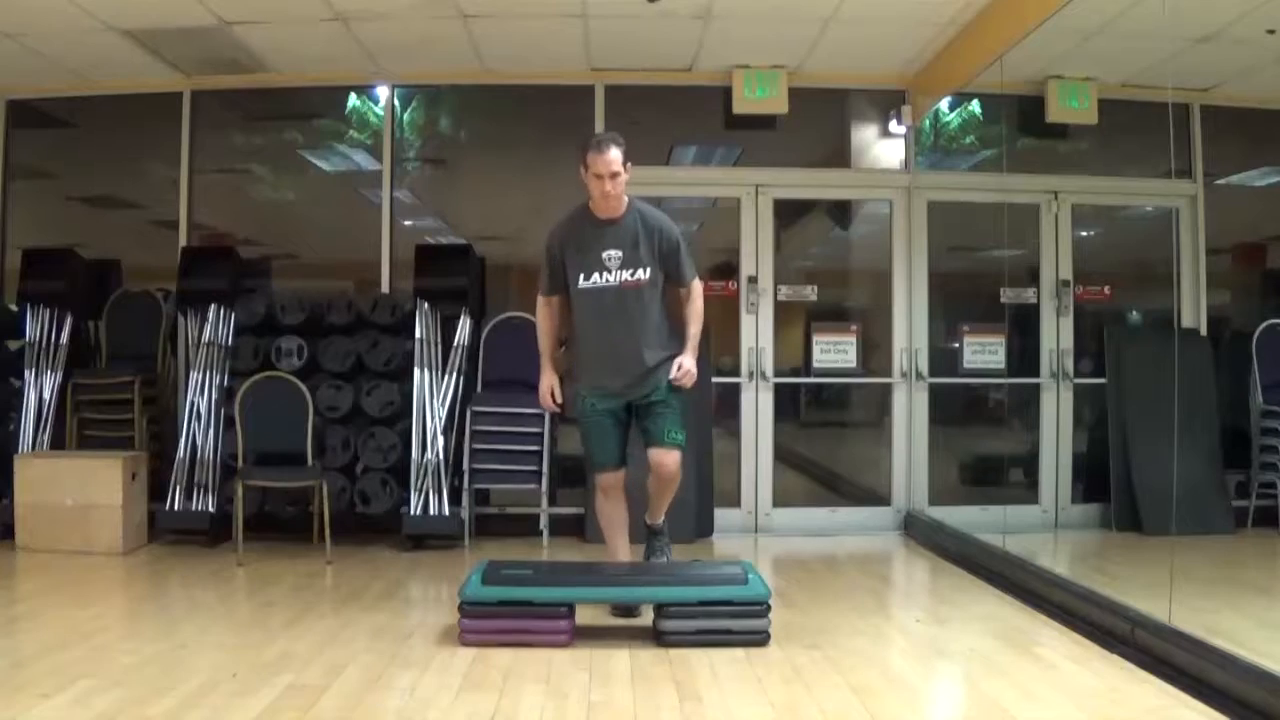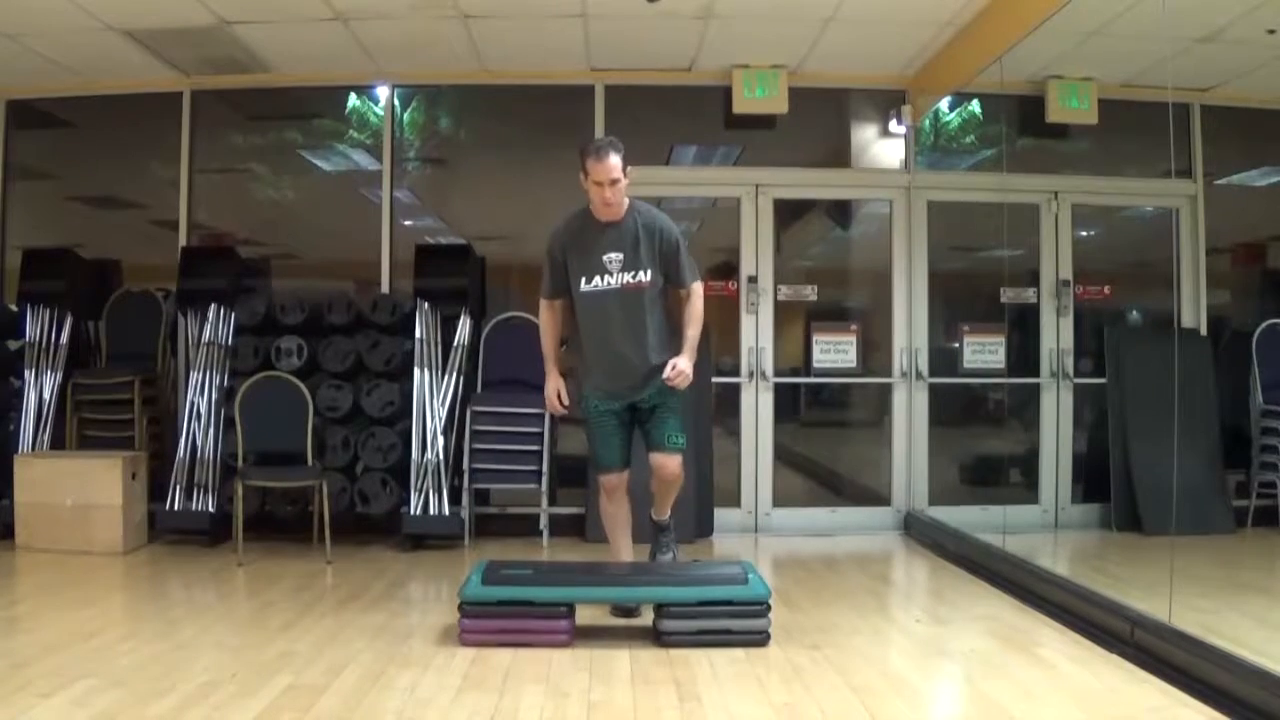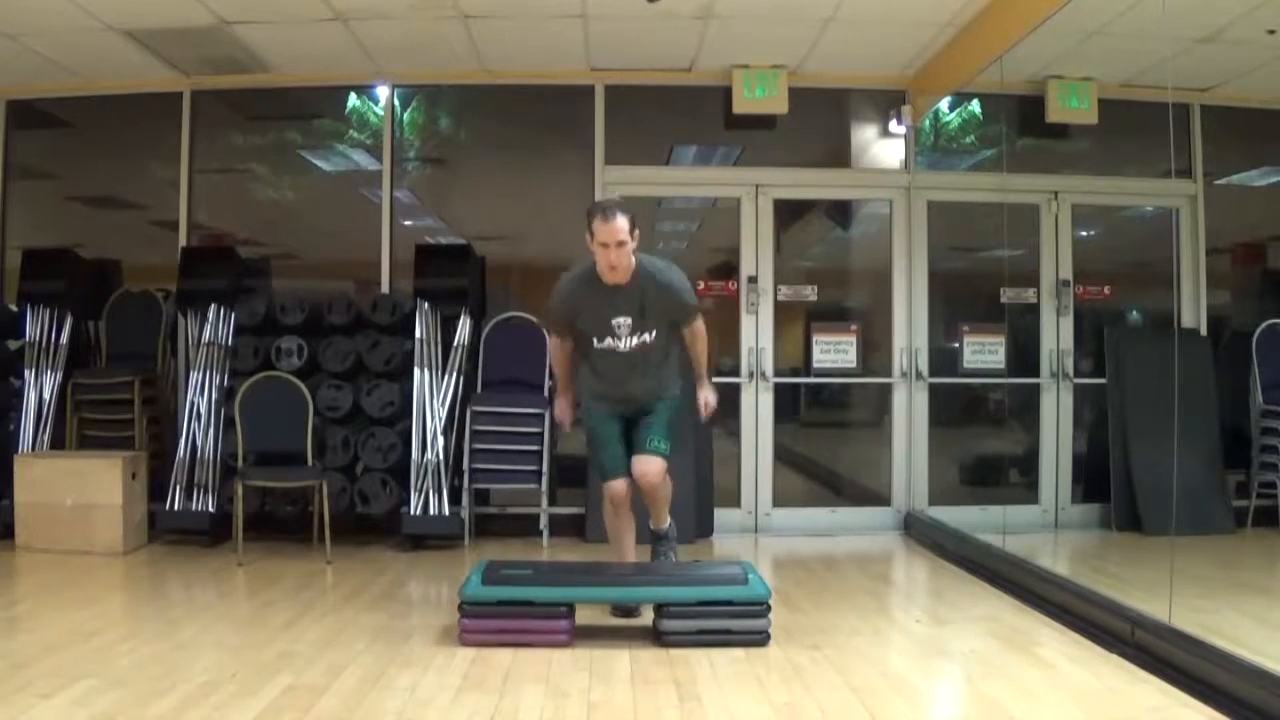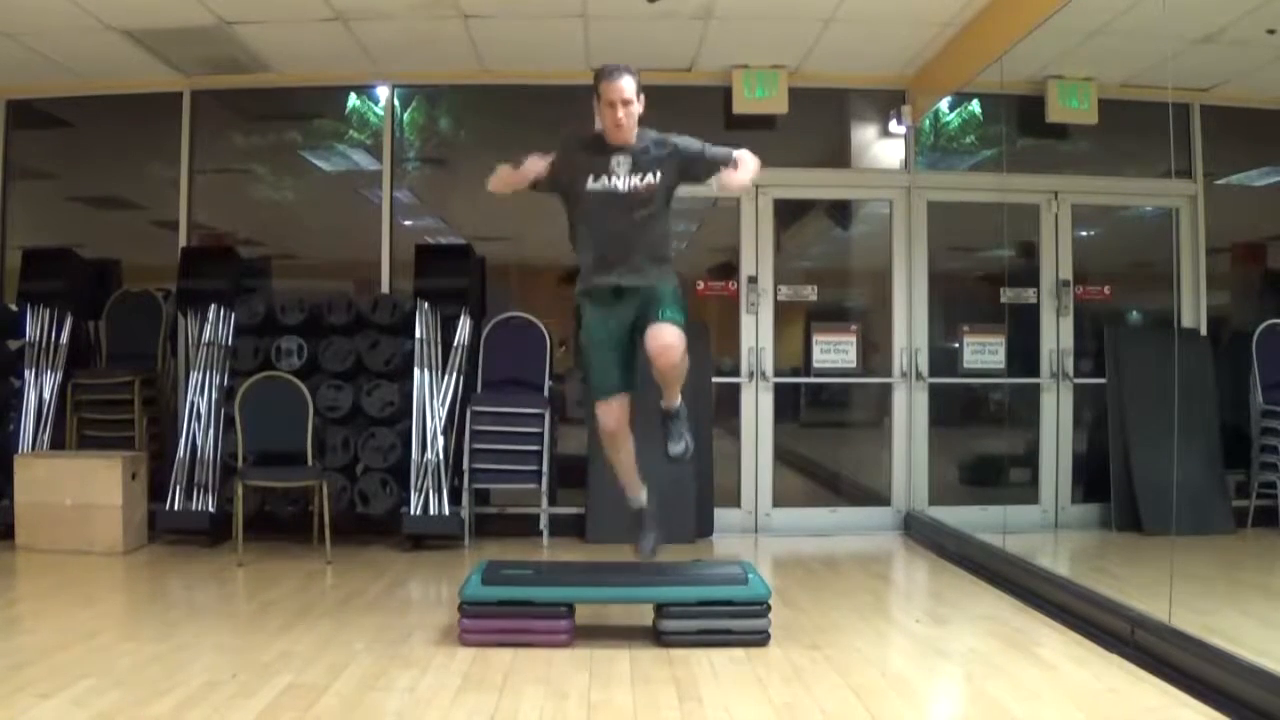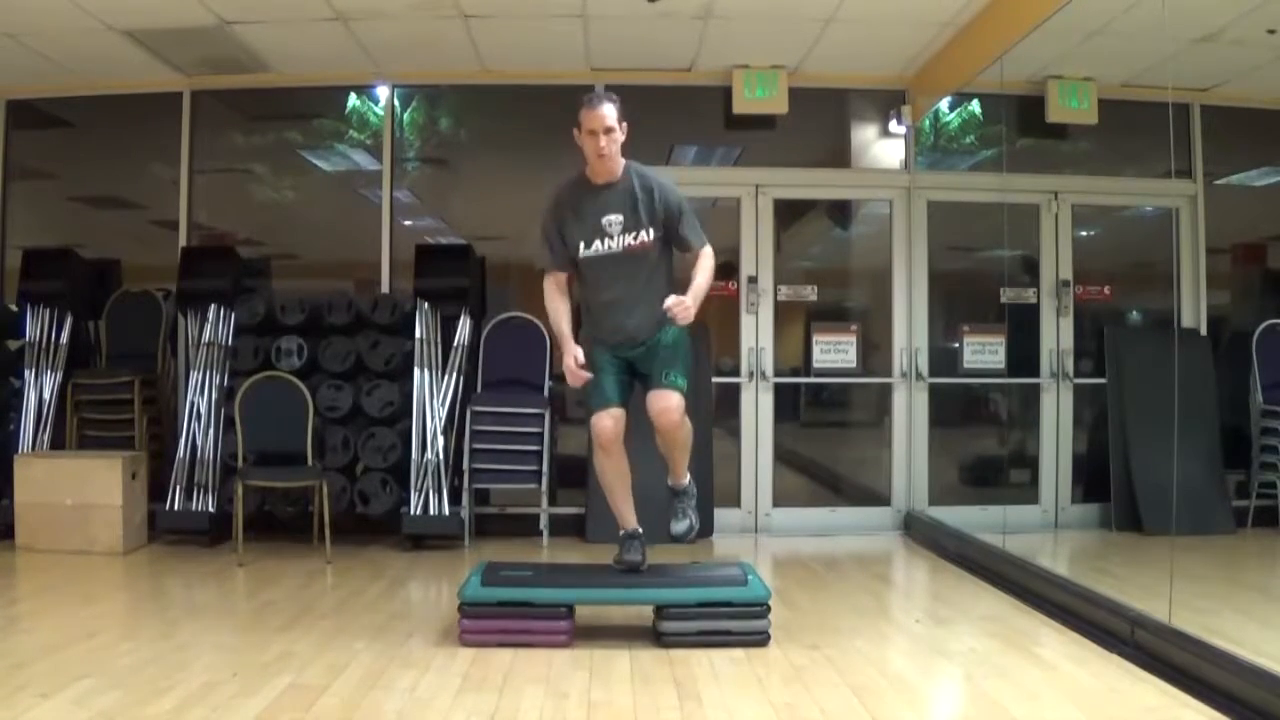
dt=0.4s
person 1, frame 1
left shoulder: (657, 226)
right shoulder: (565, 234)
left elbow: (691, 289)
right elbow: (549, 302)
left wrist: (690, 350)
right wrist: (547, 367)
left hip: (655, 372)
right hip: (595, 382)
left knee: (667, 463)
right knee: (608, 480)
left ankle: (656, 525)
person 1, frame 2
left shoulder: (658, 227)
right shoulder: (565, 237)
left elbow: (692, 291)
right elbow: (551, 306)
left wrist: (687, 353)
right wrist: (552, 371)
left hip: (657, 375)
right hip: (600, 383)
left knee: (669, 468)
right knee: (612, 483)
left ankle: (661, 522)
person 1, frame 3
left shoulder: (666, 281)
right shoulder: (571, 290)
left elbow: (693, 324)
right elbow: (560, 341)
left wrist: (703, 382)
right wrist: (563, 392)
left hip: (657, 395)
right hip: (602, 403)
left knee: (649, 472)
right knee: (616, 492)
left ankle: (662, 530)
person 1, frame 4
left shoulder: (668, 149)
right shoulder: (571, 153)
left elbow: (745, 160)
right elbow: (498, 185)
left wrist: (740, 173)
right wrist: (522, 172)
left hip: (655, 285)
right hip: (600, 296)
left knee: (666, 347)
right knee: (611, 419)
left ankle: (672, 407)
right ankle: (639, 503)
person 1, frame 5
left shoulder: (658, 190)
right shoulder: (565, 204)
left elbow: (703, 253)
right elbow: (555, 282)
left wrist: (693, 298)
right wrist: (567, 343)
left hip: (661, 329)
right hip: (603, 340)
left knee: (667, 412)
right knee: (605, 431)
left ankle: (681, 484)
right ankle: (630, 533)
